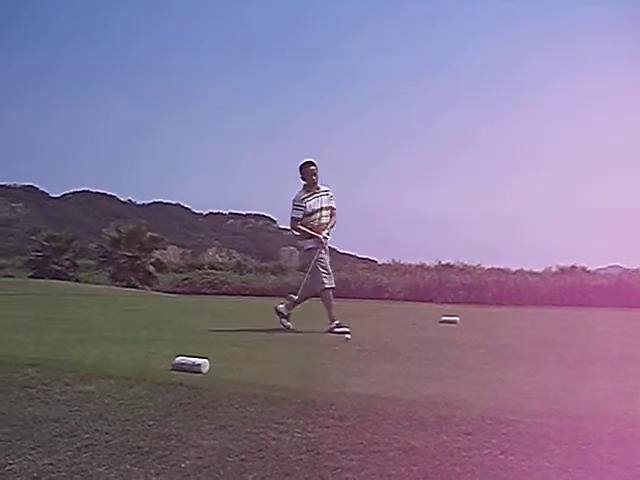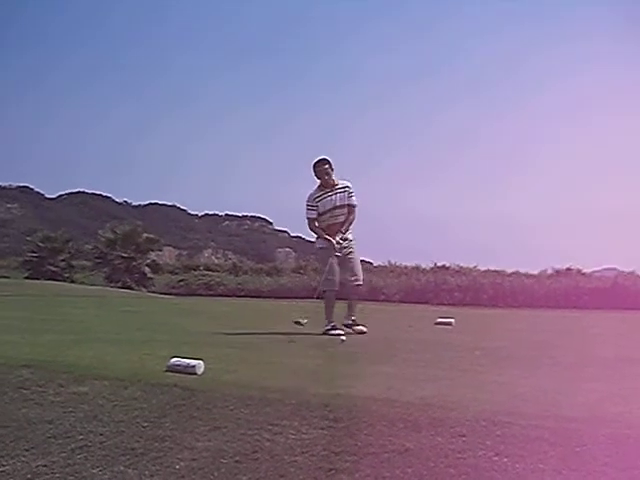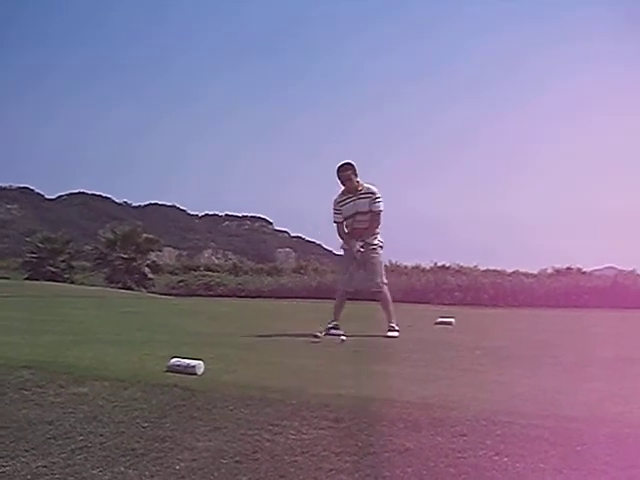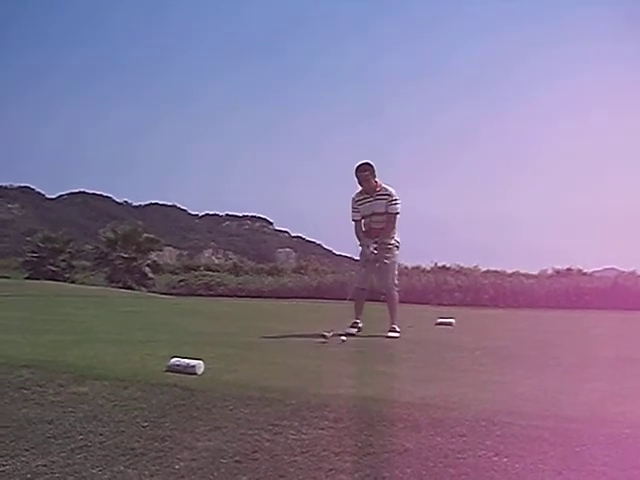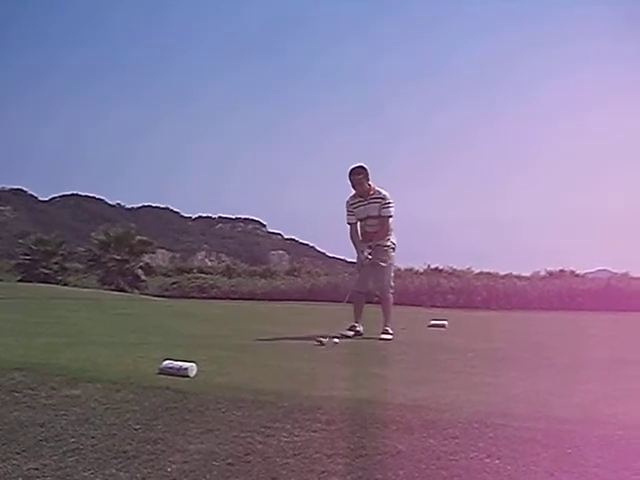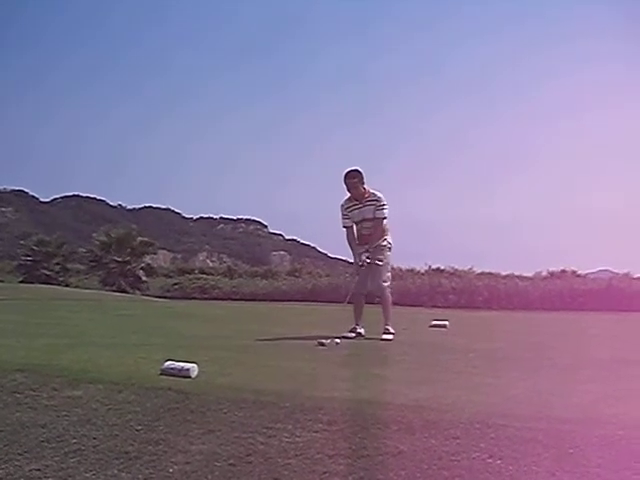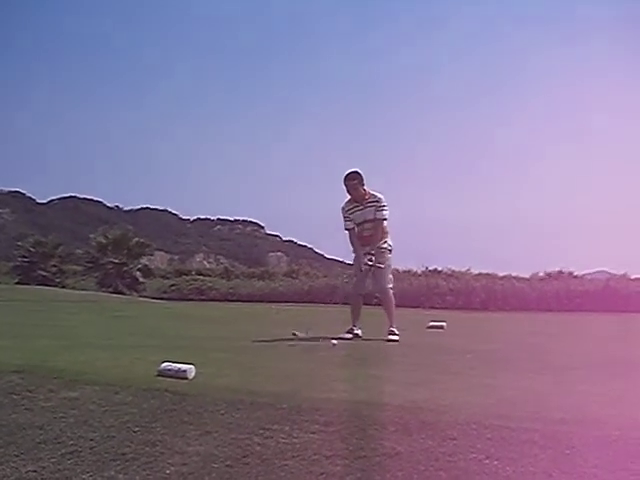
dt=0.3s
person 1, frame 1
left shoulder: (327, 191)
right shoulder: (300, 198)
left elbow: (333, 216)
right elbow: (294, 225)
left wrist: (326, 231)
right wrist: (315, 235)
left hip: (323, 243)
right hip: (311, 244)
left knee: (314, 284)
right knee: (325, 282)
left ankle: (285, 308)
right ankle: (333, 322)
person 1, frame 2
left shoulder: (346, 188)
right shoulder: (312, 197)
left elbow: (352, 214)
right elbow: (311, 224)
left wrist: (340, 233)
right wrist: (328, 239)
left hip: (345, 240)
right hip: (325, 243)
left knee: (356, 280)
right knee: (330, 284)
left ankle: (350, 318)
right ankle: (329, 323)
person 1, frame 3
left shoulder: (372, 193)
right shoulder: (339, 200)
left elbow: (376, 221)
right elbow: (340, 228)
left wrist: (362, 241)
right wrist: (352, 244)
left hip: (371, 244)
right hip: (350, 245)
left knee: (380, 284)
right knee: (345, 285)
left ankle: (392, 323)
right ankle: (334, 322)
person 1, frame 4
left shoulder: (389, 194)
right shoulder: (357, 199)
left elbow: (391, 224)
right elbow: (358, 226)
left wrist: (377, 242)
right wrist: (366, 244)
left hip: (387, 243)
right hip: (368, 244)
left knee: (389, 285)
right knee: (361, 283)
left ankle: (394, 325)
right ankle: (357, 321)
person 1, frame 5
left shoulder: (383, 197)
right shoulder: (351, 202)
left elbow: (384, 227)
right elbow: (353, 229)
left wrist: (371, 247)
right wrist: (360, 250)
left hip: (383, 245)
right hip: (364, 247)
left knee: (385, 287)
right knee: (359, 287)
left ankle: (387, 327)
right ankle: (357, 324)
person 1, frame 6
left shoulder: (378, 199)
right shoulder: (346, 206)
left elbow: (378, 228)
right elbow: (350, 233)
left wrist: (368, 250)
right wrist: (357, 253)
left hip: (380, 245)
right hip: (361, 248)
left knee: (382, 285)
right knee: (358, 288)
left ankle: (388, 326)
right ankle: (357, 326)
person 1, frame 7
left shoulder: (378, 200)
right shoulder: (347, 208)
left elbow: (379, 229)
right elbow: (352, 234)
left wrist: (371, 252)
right wrist: (361, 254)
left hip: (380, 247)
right hip: (362, 250)
left knee: (384, 287)
right knee: (356, 289)
left ankle: (392, 328)
right ankle: (355, 327)
